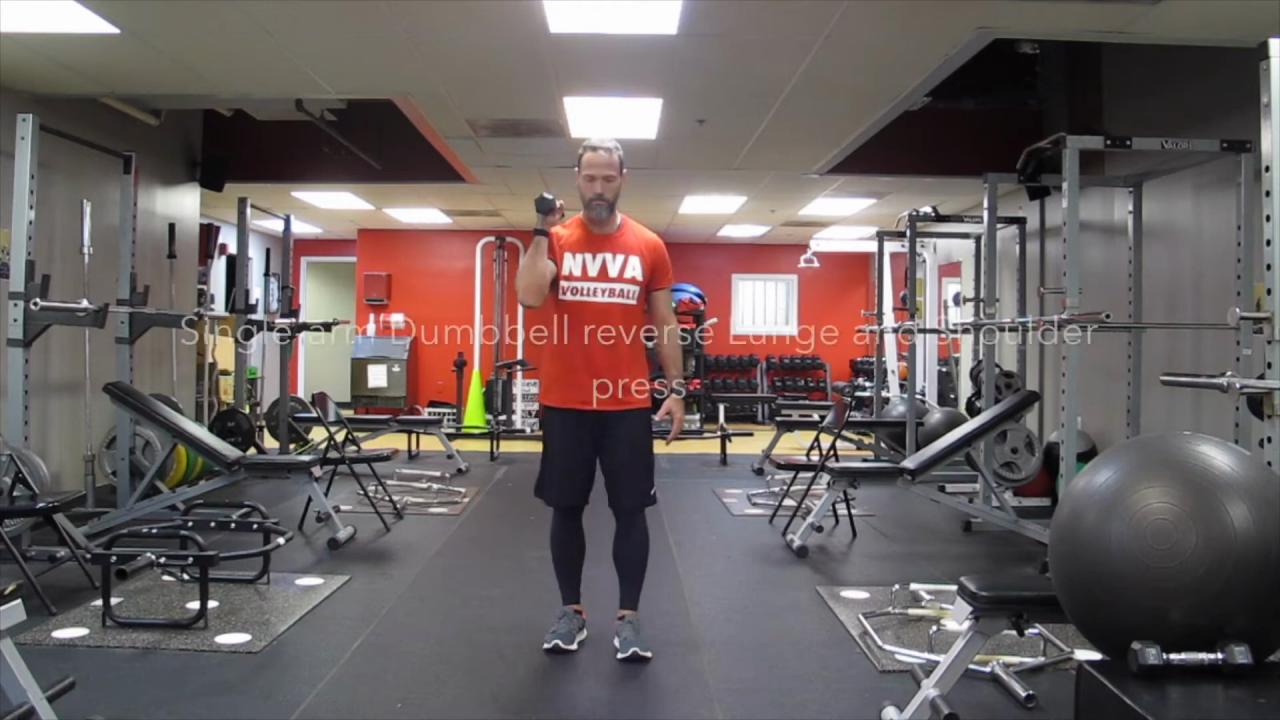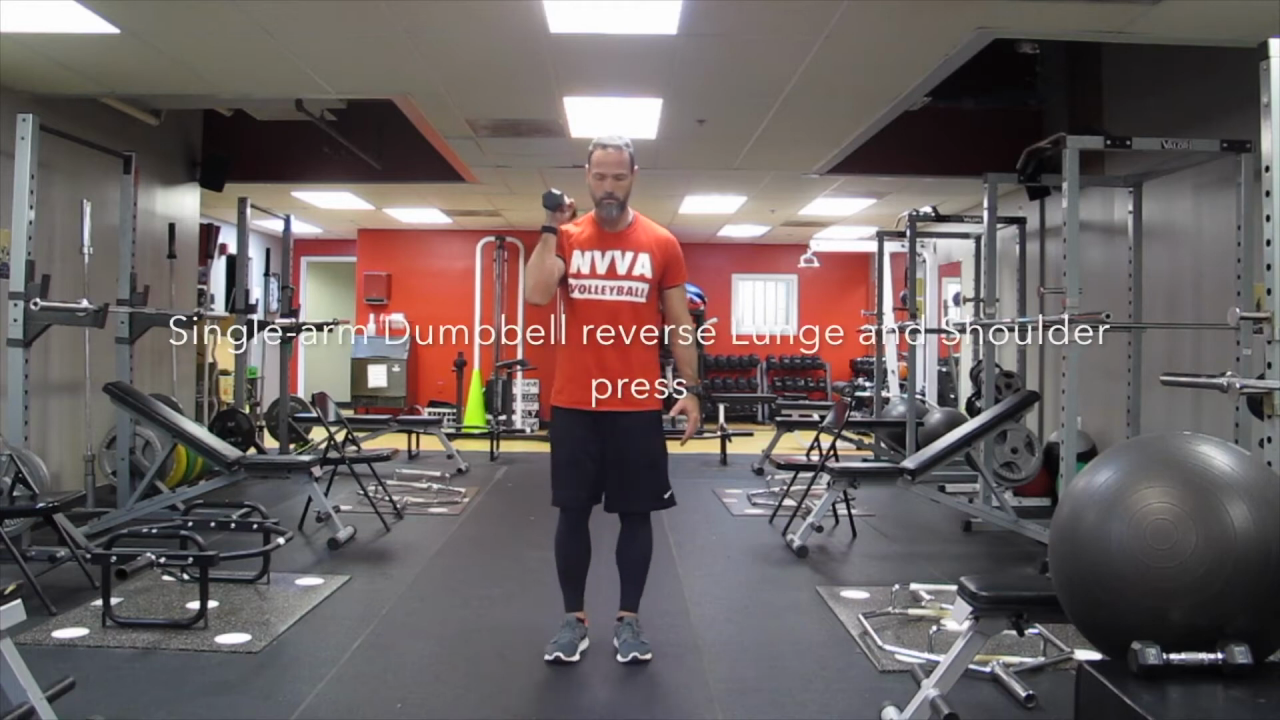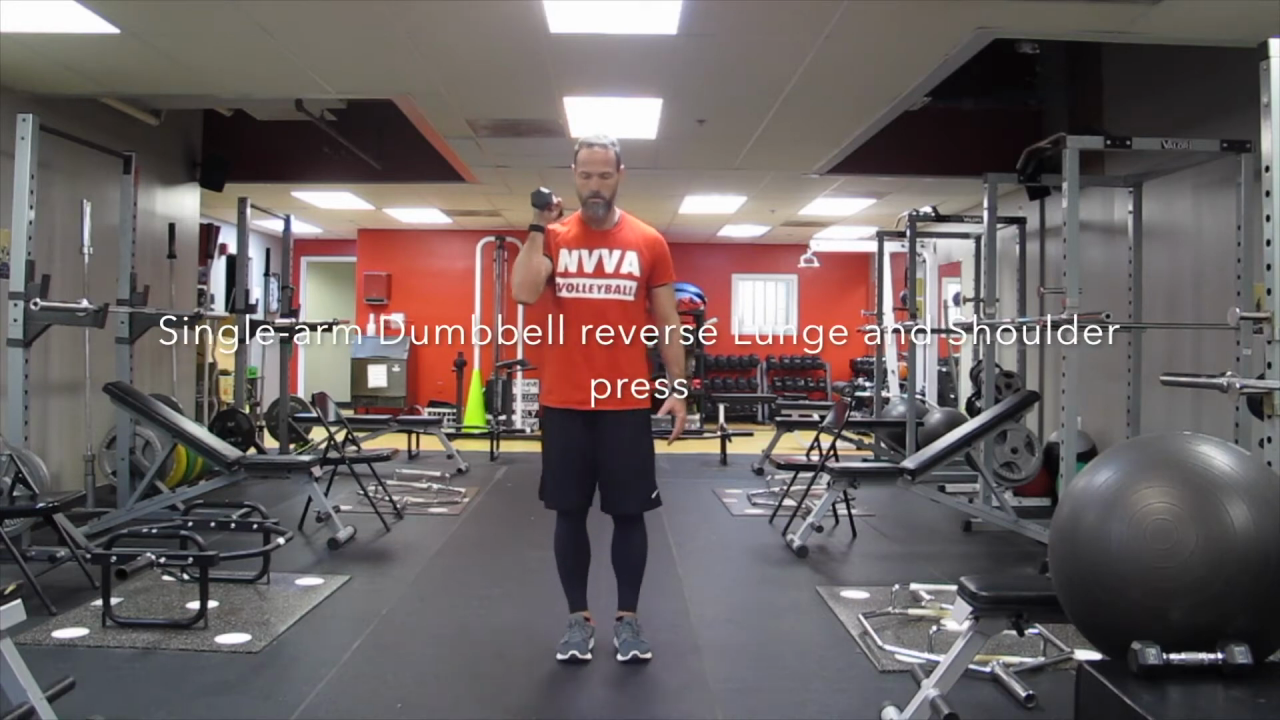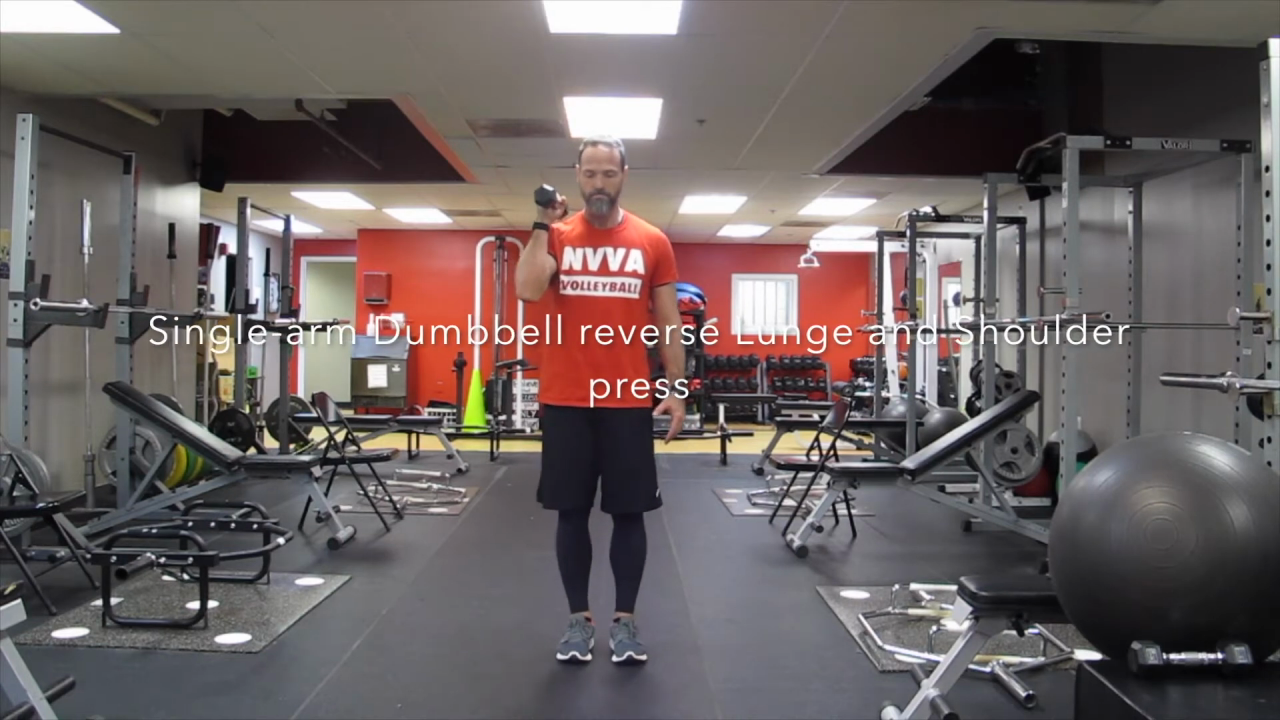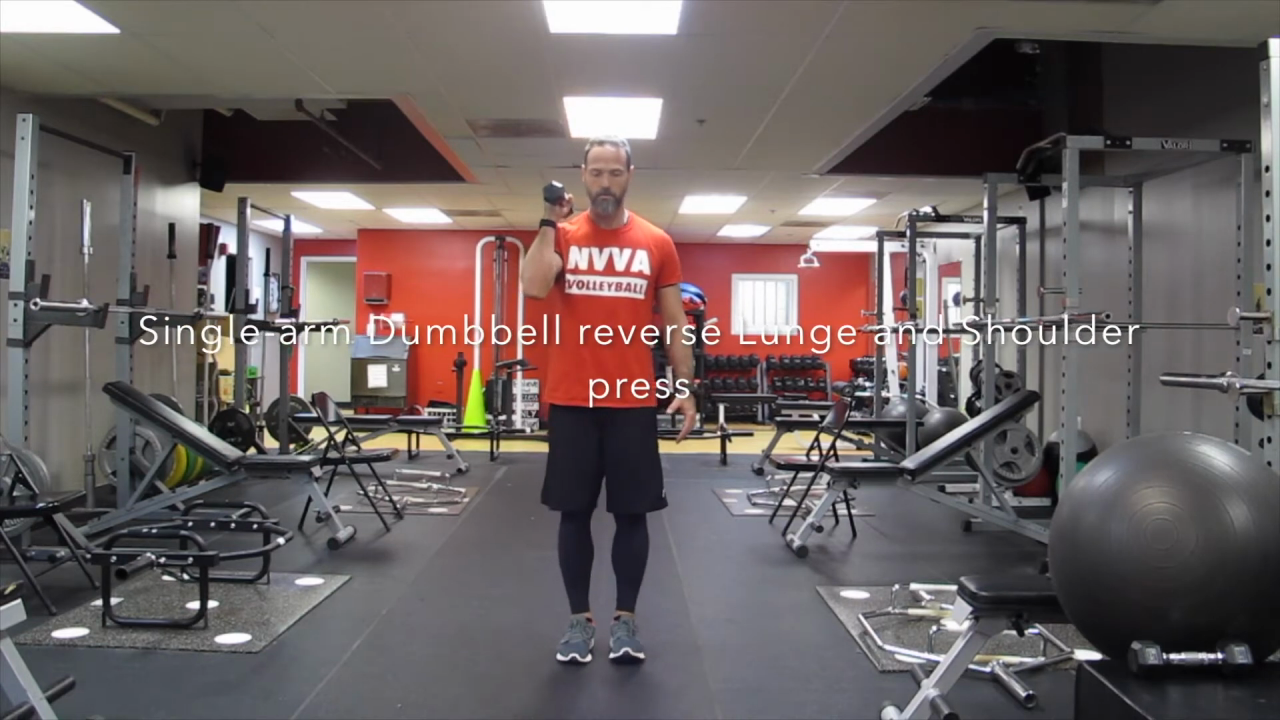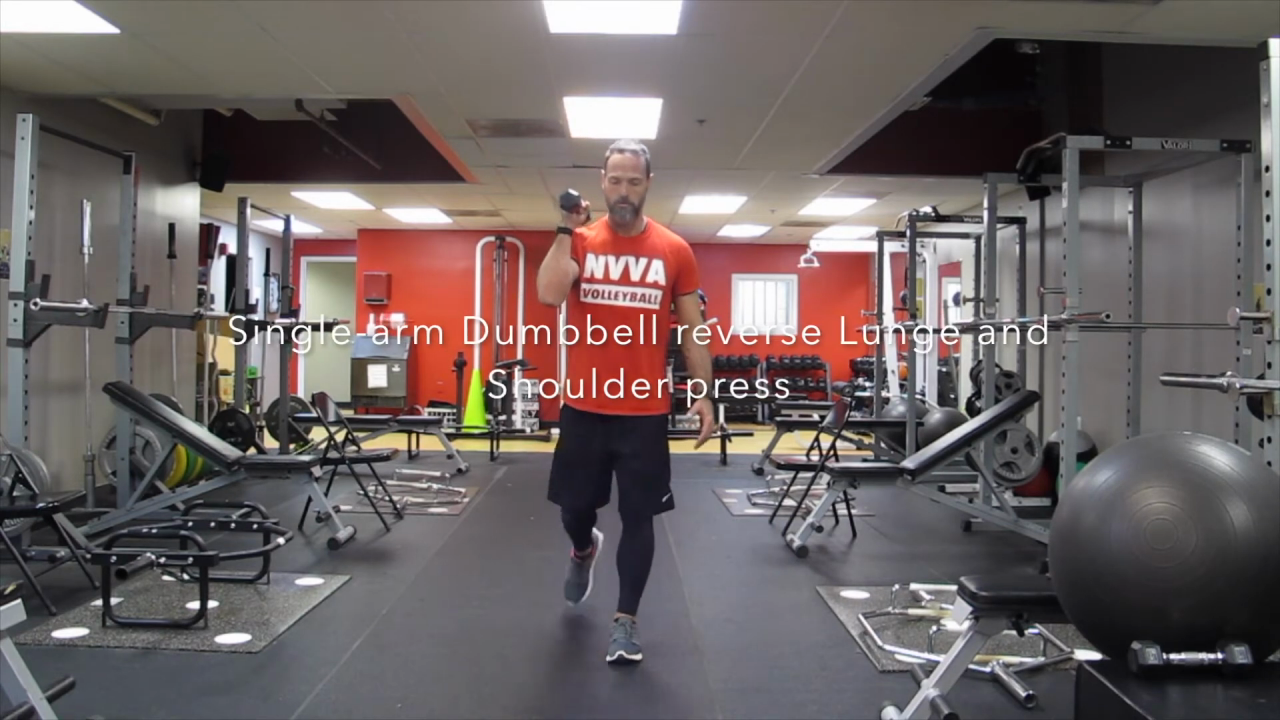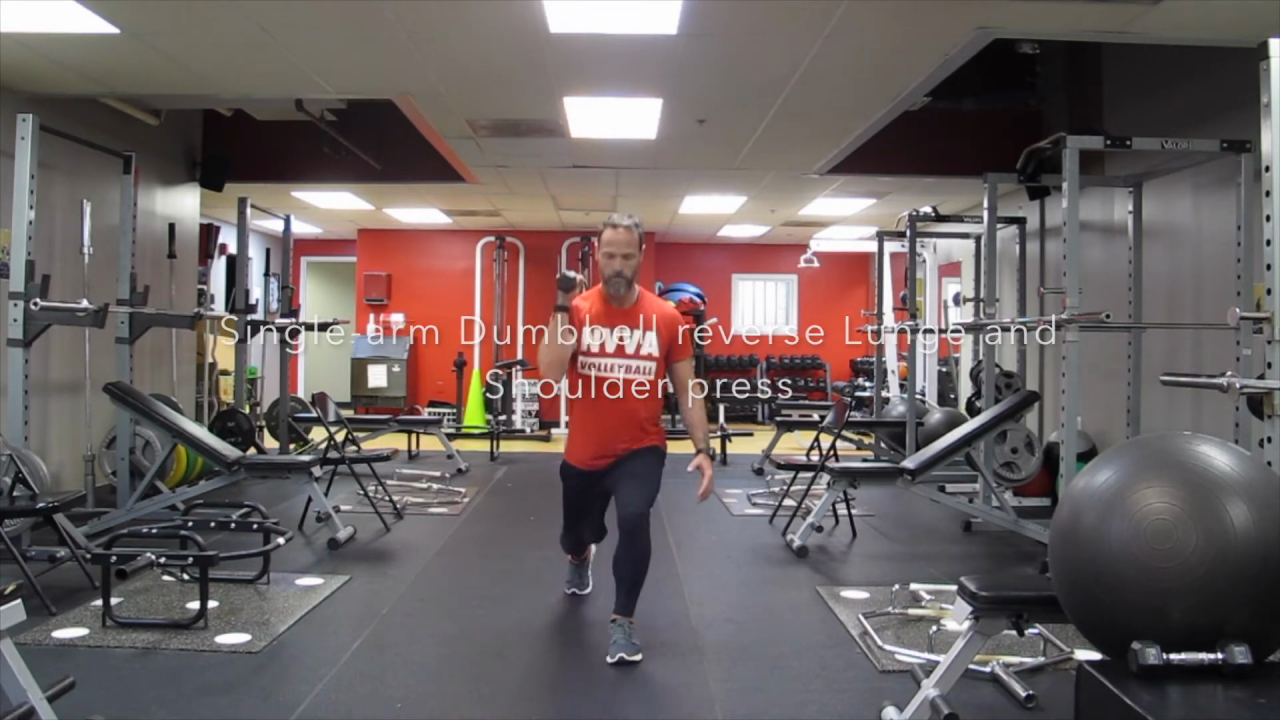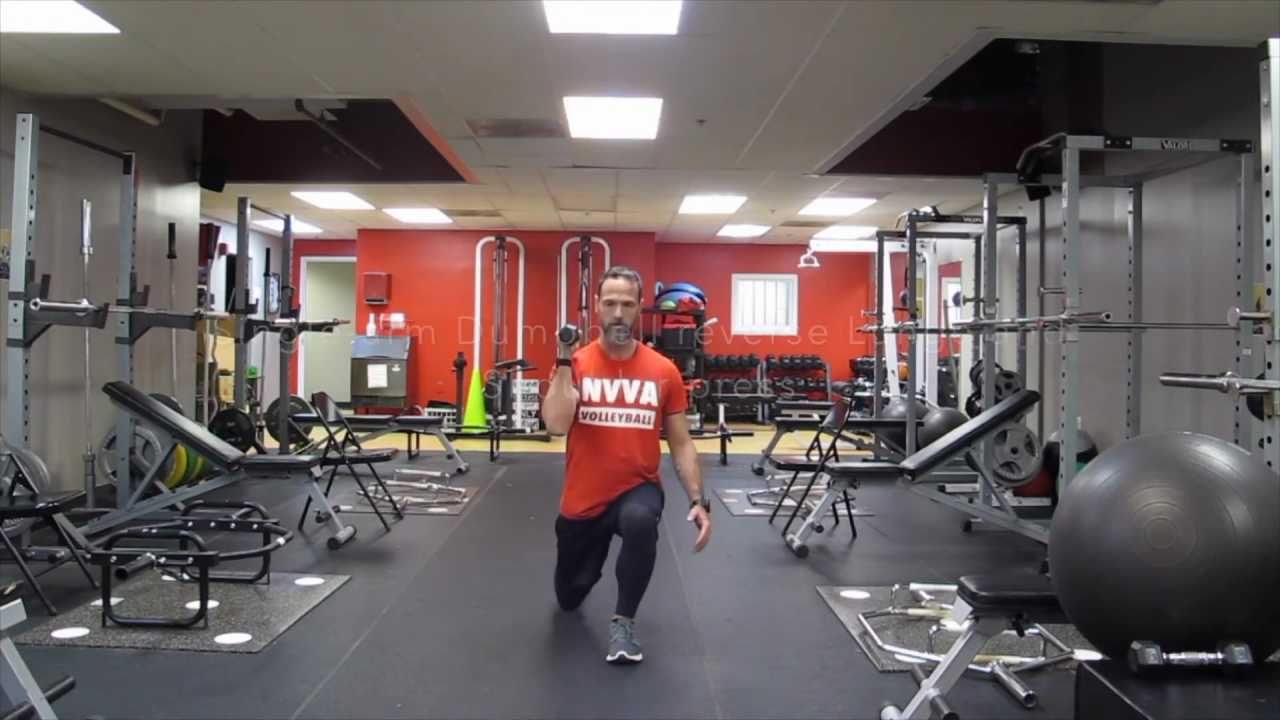
dt=0.5s
person 1, frame 1
left shoulder: (649, 246)
right shoulder: (555, 239)
left elbow: (665, 324)
right elbow: (530, 297)
left wrist: (675, 389)
right wrist: (542, 231)
left hip: (629, 403)
right hip: (565, 401)
left knee: (631, 510)
right knee: (566, 507)
left ankle: (628, 617)
right ankle: (572, 611)
person 1, frame 2
left shoulder: (662, 244)
right shoulder: (565, 237)
left elbow: (679, 322)
right elbow: (536, 295)
left wrist: (690, 389)
right wrist: (551, 228)
left hip: (637, 403)
right hip: (574, 402)
left knee: (635, 512)
right knee: (572, 510)
left ankle: (628, 619)
right ankle: (573, 619)
person 1, frame 3
left shoulder: (648, 243)
right shoulder: (552, 237)
left elbow: (667, 322)
right elbow: (523, 293)
left wrist: (678, 389)
right wrist: (539, 227)
left hip: (628, 403)
right hip: (565, 402)
left knee: (629, 512)
right knee: (570, 511)
left ankle: (627, 619)
right ankle: (579, 619)
person 1, frame 4
left shoulder: (652, 242)
right shoulder: (556, 235)
left elbow: (668, 322)
right elbow: (528, 290)
left wrist: (676, 389)
right wrist: (543, 224)
left hip: (629, 401)
right hip: (566, 400)
left knee: (629, 512)
right knee: (571, 511)
left ankle: (624, 619)
right ankle: (579, 618)
person 1, frame 5
left shoulder: (656, 243)
right shoulder: (561, 234)
left elbow: (674, 322)
right elbow: (534, 288)
left wrist: (685, 388)
right wrist: (550, 224)
left hip: (634, 401)
right hip: (571, 400)
left knee: (631, 512)
right knee: (573, 512)
left ankle: (625, 618)
right ankle: (580, 619)
person 1, frame 6
left shoulder: (675, 250)
right shoulder: (579, 241)
left elbow: (693, 328)
right elbow: (548, 295)
left wrist: (704, 393)
right wrist: (567, 230)
left hip: (645, 408)
right hip: (585, 403)
left knee: (637, 515)
right knee: (575, 504)
left ankle: (624, 620)
right ankle: (583, 551)
person 1, frame 7
left shoulder: (667, 318)
right shoulder: (575, 311)
left elbow: (687, 390)
right elbow: (548, 371)
left wrist: (702, 450)
right wrist: (565, 306)
left hip: (640, 449)
right hip: (584, 454)
left knee: (633, 518)
right knee: (576, 534)
left ankle: (622, 623)
right ankle: (581, 557)
person 1, frame 8
left shoulder: (663, 370)
right shoulder: (575, 364)
left elbow: (681, 443)
right elbow: (556, 425)
left wrist: (698, 501)
right wrist: (564, 361)
left hip: (639, 488)
right hip: (583, 500)
left knee: (639, 521)
right knee: (569, 597)
left ankle: (623, 622)
right ankle: (588, 571)
